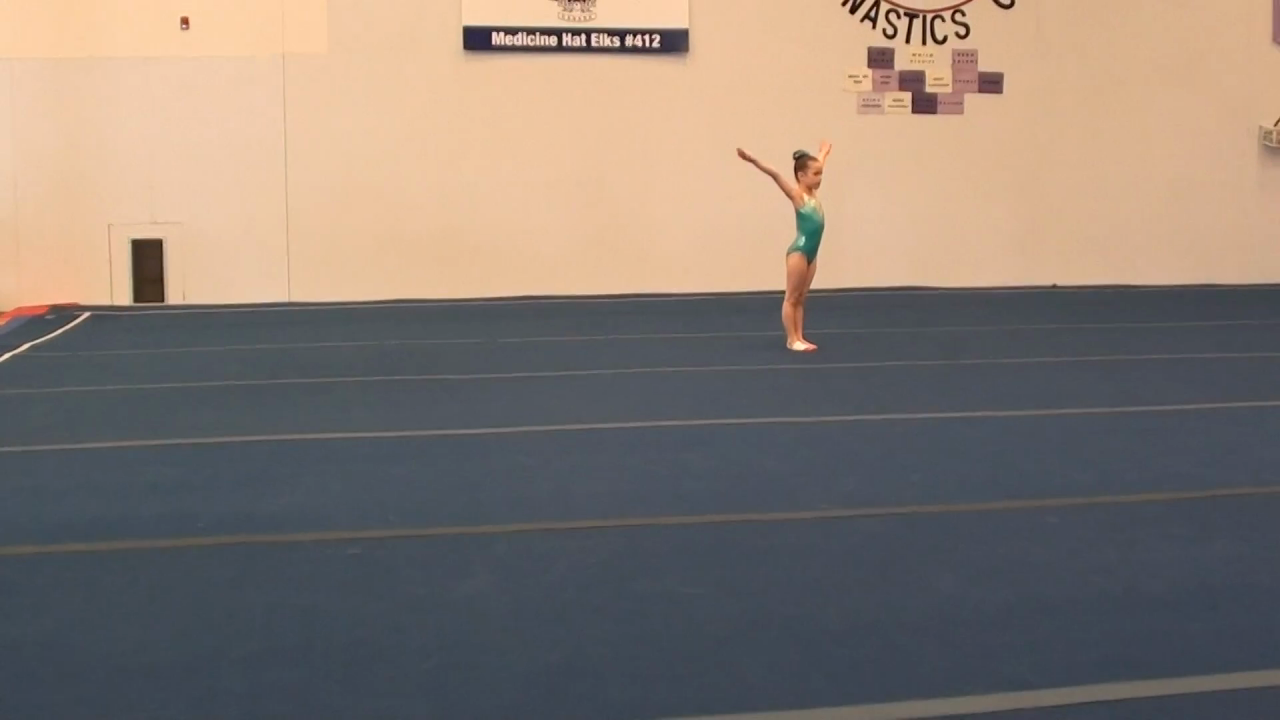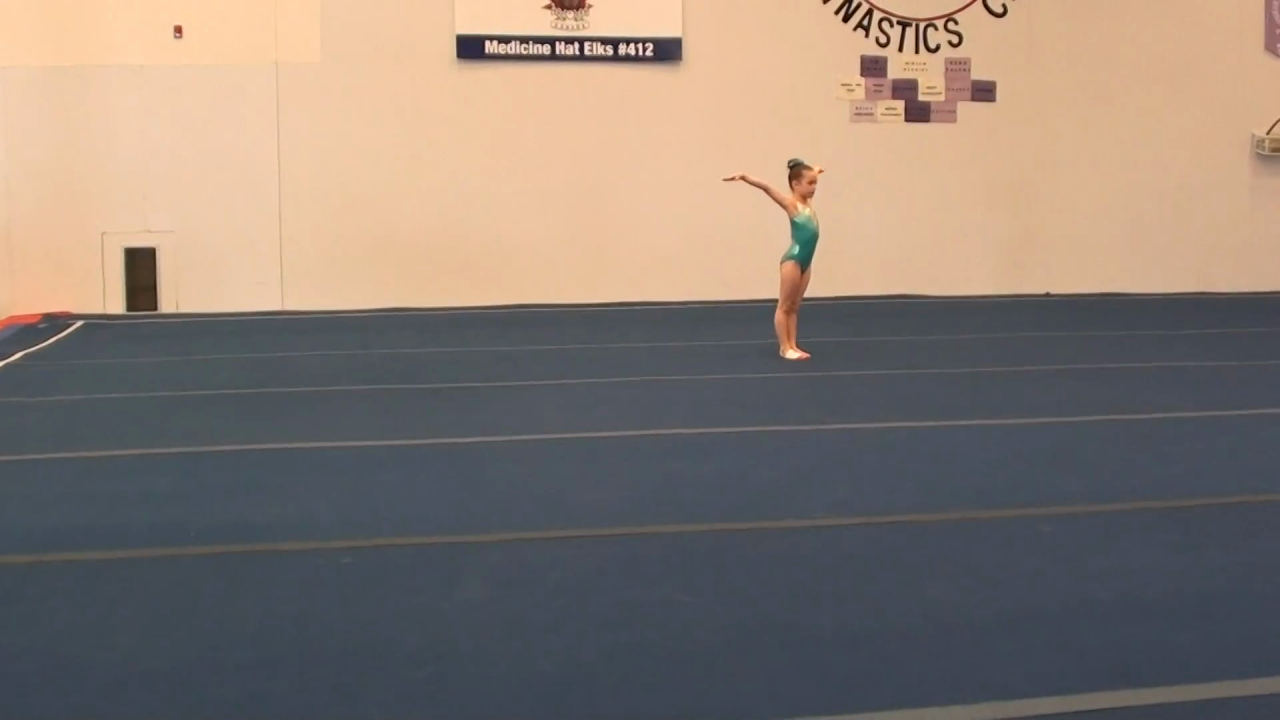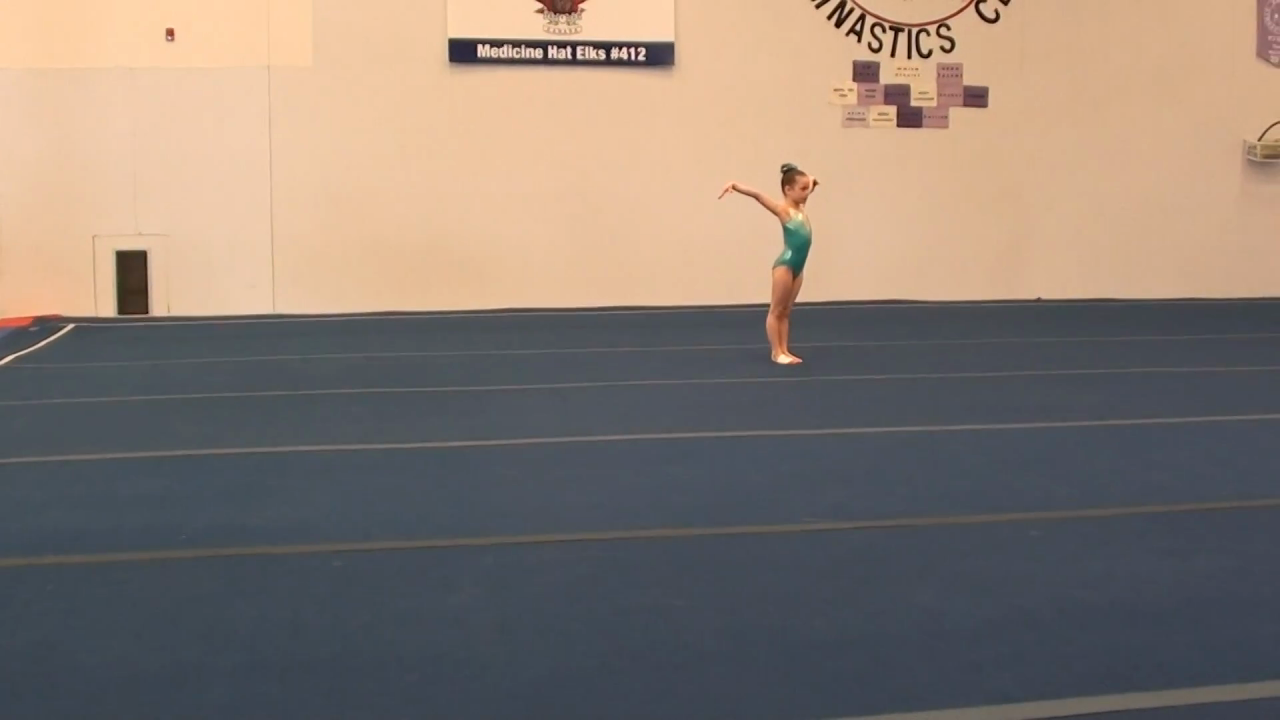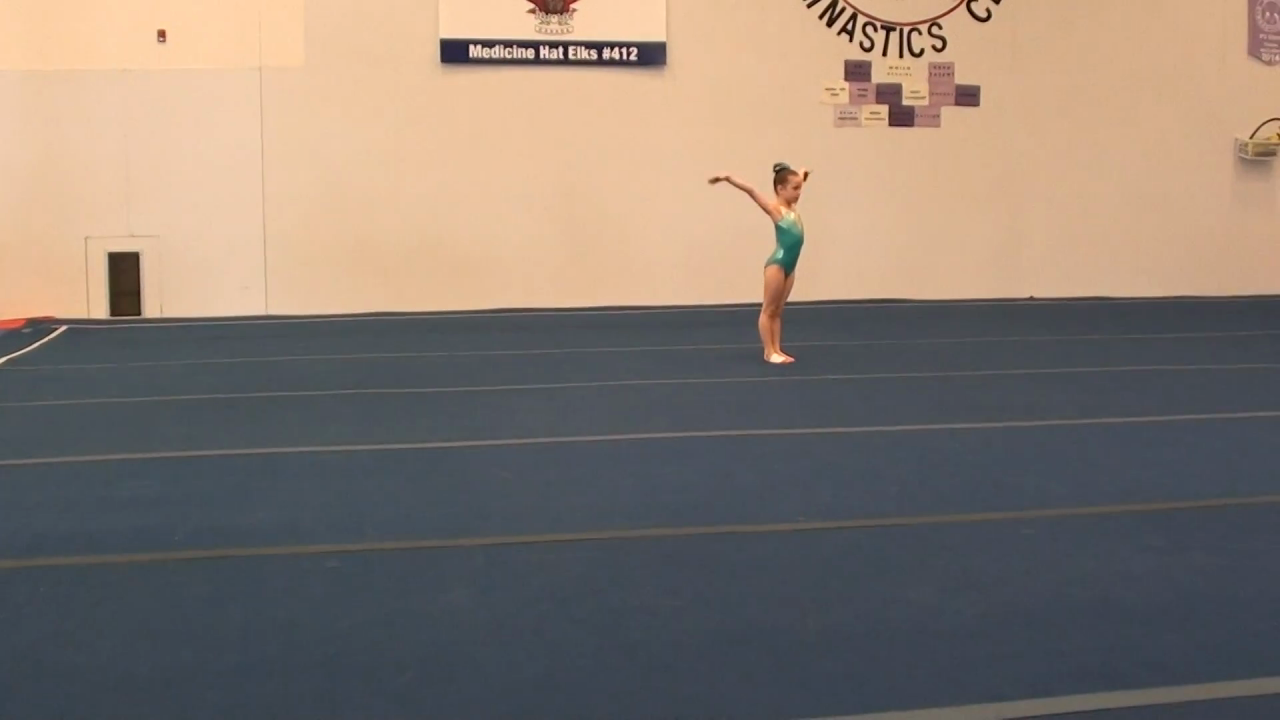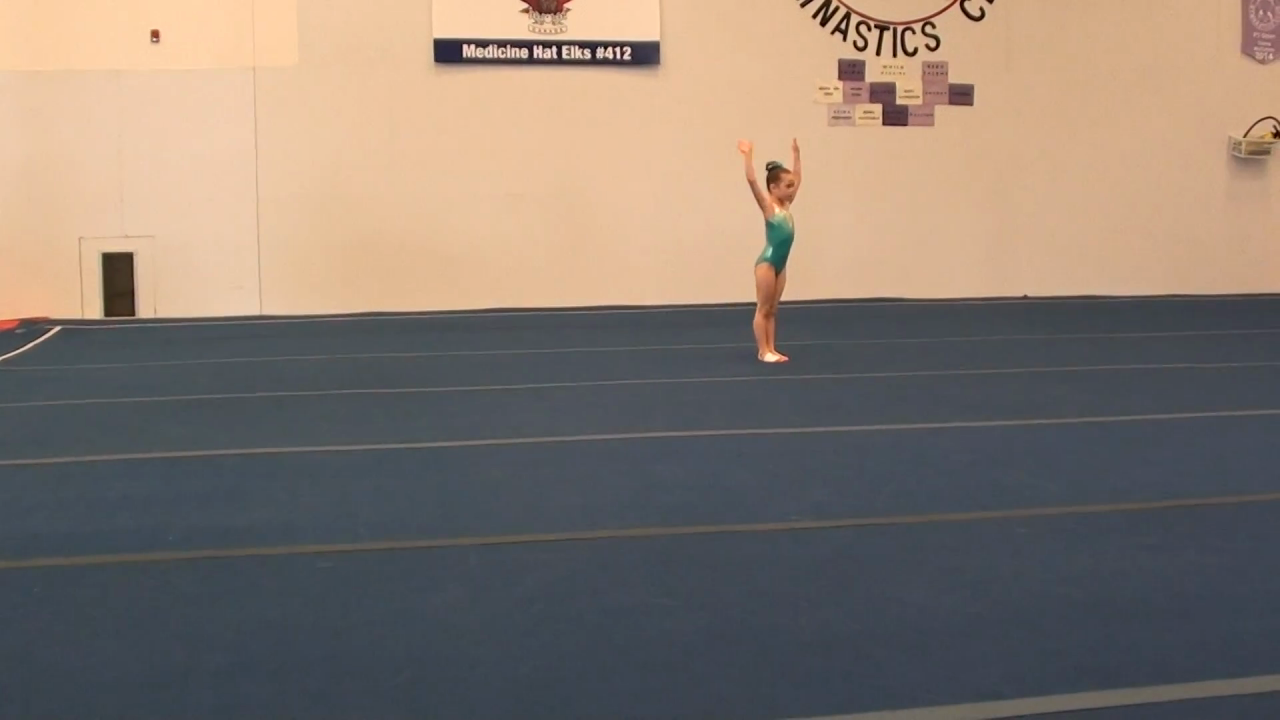
dt=0.2s
person 1, frame 1
left shoulder: (813, 193)
right shoulder: (797, 195)
left elbow: (816, 167)
right elbow: (775, 175)
left wrist: (823, 154)
left hip: (811, 253)
right hip: (799, 251)
left knee: (801, 298)
right knee: (791, 298)
left ankle: (799, 337)
right ankle: (791, 339)
person 1, frame 2
left shoulder: (807, 202)
right shoulder: (790, 204)
left elbow: (809, 179)
right elbow: (766, 188)
left hip: (805, 262)
right hip: (793, 260)
left knee: (794, 307)
right knee: (784, 306)
left ankle: (792, 345)
right ankle: (784, 347)
person 1, frame 3
left shoulder: (800, 208)
right shoulder: (783, 210)
left elbow: (805, 189)
right elbow: (757, 195)
left wrist: (811, 182)
left hip: (798, 267)
right hip: (785, 265)
left knee: (786, 312)
right knee: (776, 311)
left ankle: (784, 350)
right ankle: (776, 352)
person 1, frame 4
left shoulder: (792, 208)
right shoulder: (774, 208)
left elbow: (796, 183)
right elbow: (750, 191)
left hip: (789, 267)
right hip: (777, 265)
left knee: (777, 311)
right knee: (769, 311)
left ankle: (777, 350)
right ankle: (769, 352)
person 1, frame 5
left shoulder: (785, 205)
right shoulder: (767, 206)
left elbow: (796, 180)
right elbow: (752, 180)
left hip: (780, 263)
right hip: (767, 262)
left knee: (772, 309)
right knee: (763, 309)
left ankle: (770, 348)
right ankle: (763, 350)
